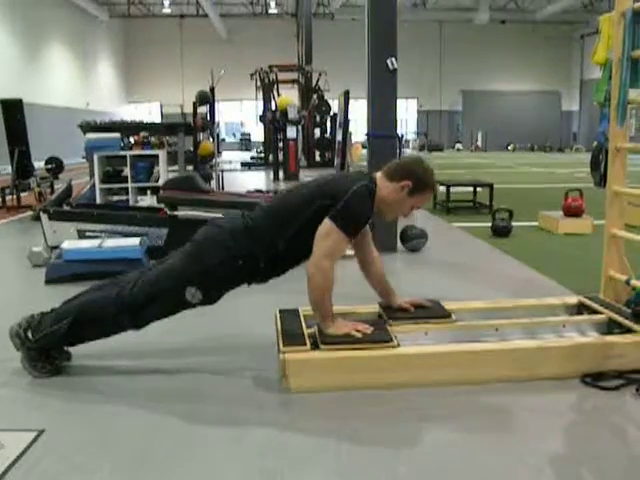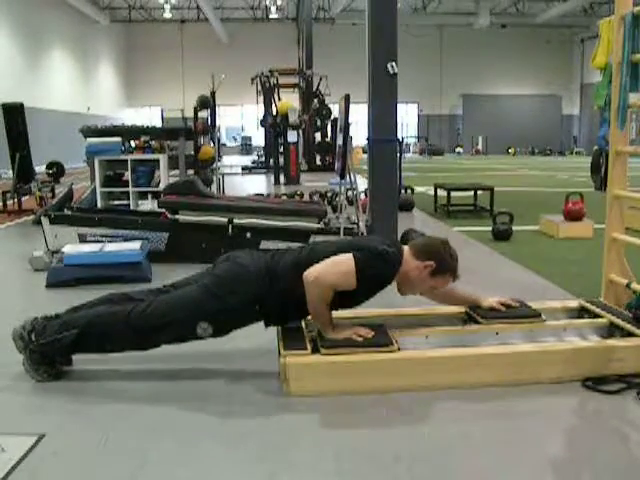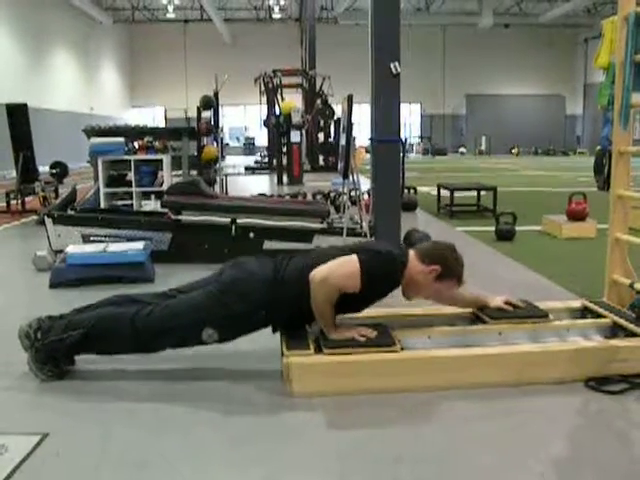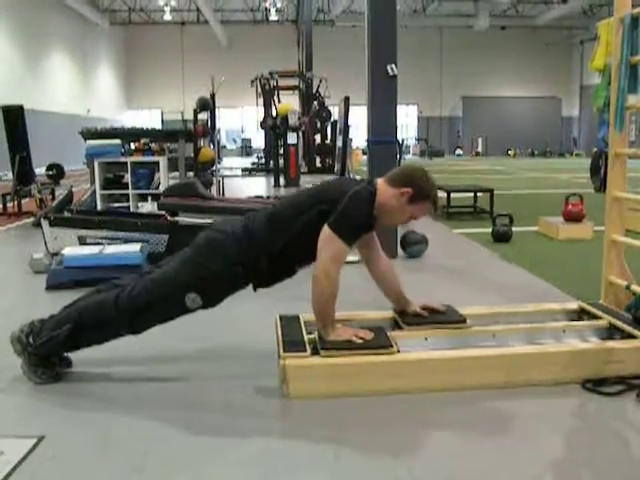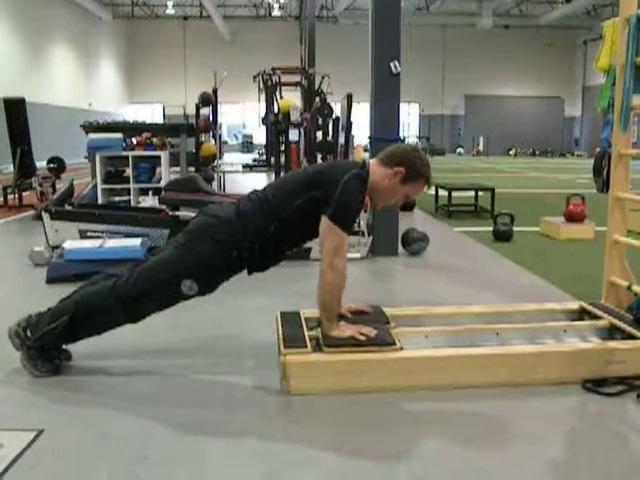
dt=1s
person 1, frame 1
left shoulder: (359, 193)
right shoulder: (359, 197)
left elbow: (367, 254)
right elbow: (320, 265)
left wrist: (392, 300)
right wrist: (328, 323)
left hip: (229, 242)
right hip: (227, 255)
left knee: (137, 291)
right knee: (133, 303)
left ankle: (43, 328)
right ankle: (36, 335)
person 1, frame 2
left shoulder: (390, 254)
right shoulder: (383, 262)
left elbow: (435, 289)
right elbow: (316, 279)
left wrist: (478, 299)
right wrist: (328, 329)
left hip: (246, 272)
right hip: (243, 291)
left knee: (149, 306)
right knee: (145, 324)
left ankle: (50, 328)
right ankle: (43, 340)
person 1, frame 3
left shoulder: (397, 258)
right shoulder: (389, 265)
left elbow: (439, 293)
right elbow: (322, 278)
left wrist: (485, 300)
right wrist: (331, 329)
left hip: (253, 279)
right hip: (251, 299)
left knee: (155, 307)
right knee: (149, 327)
left ankle: (55, 328)
right ankle: (48, 340)
person 1, frame 4
left shoulder: (361, 201)
right shoulder: (358, 201)
left elbow: (377, 261)
right elbow: (326, 269)
left wrist: (406, 306)
right wrist: (328, 330)
left hip: (231, 245)
right hip: (229, 257)
left knee: (139, 293)
right knee: (135, 306)
left ankle: (44, 334)
right ankle: (37, 342)
person 1, frame 5
left shoulder: (348, 178)
right shoulder: (351, 186)
left elbow: (330, 255)
right elbow: (333, 260)
left wrist: (334, 306)
right wrist: (331, 325)
left hip: (225, 230)
right hip: (224, 242)
left knee: (135, 284)
right knee: (132, 295)
left ankle: (42, 328)
right ankle: (35, 335)
